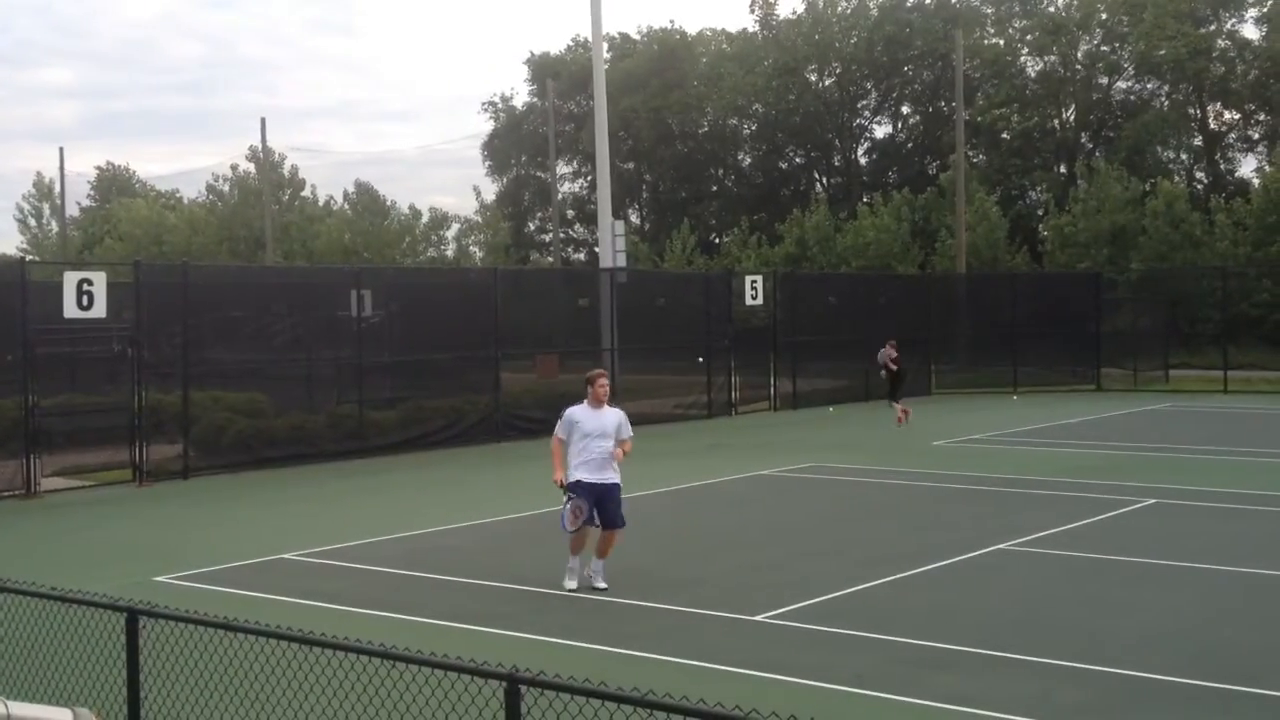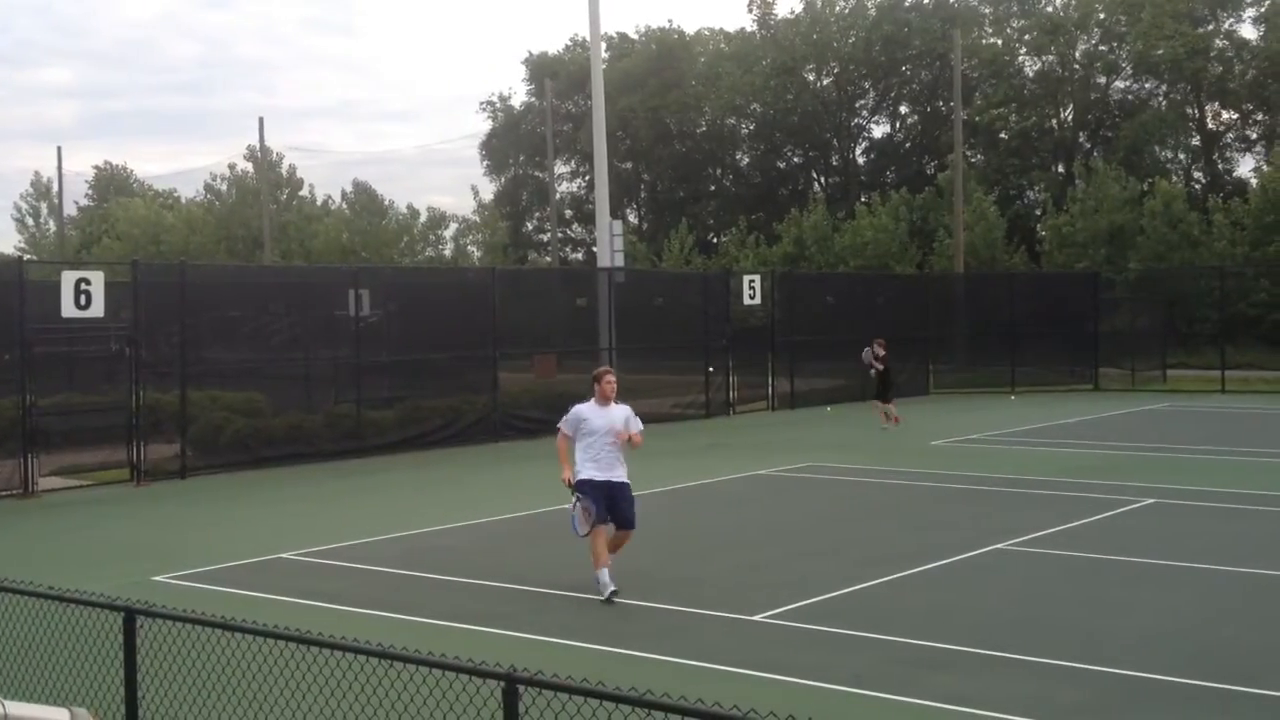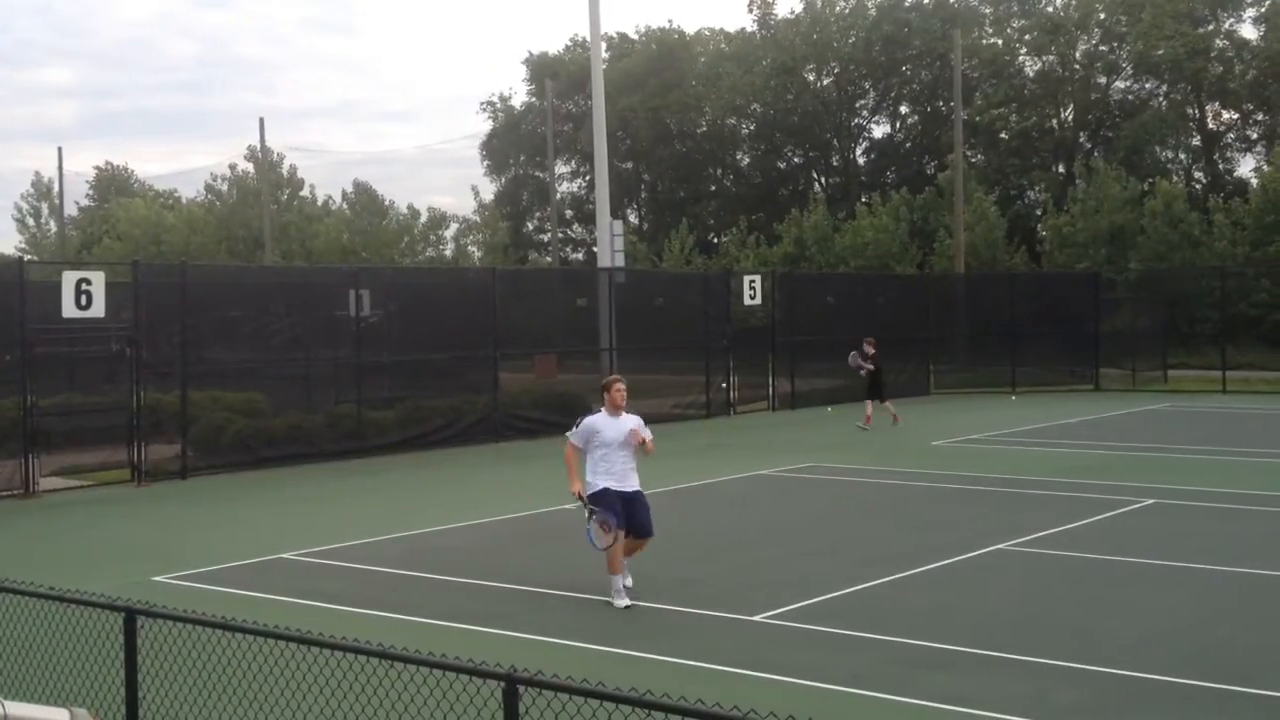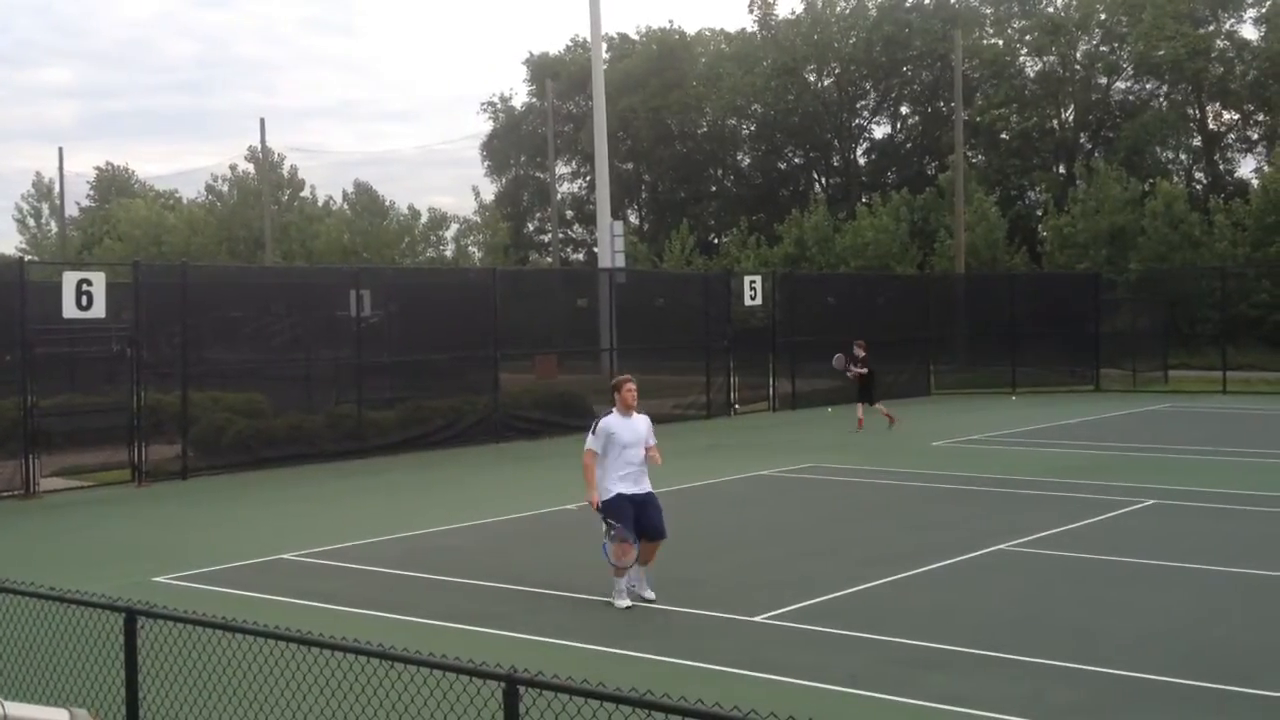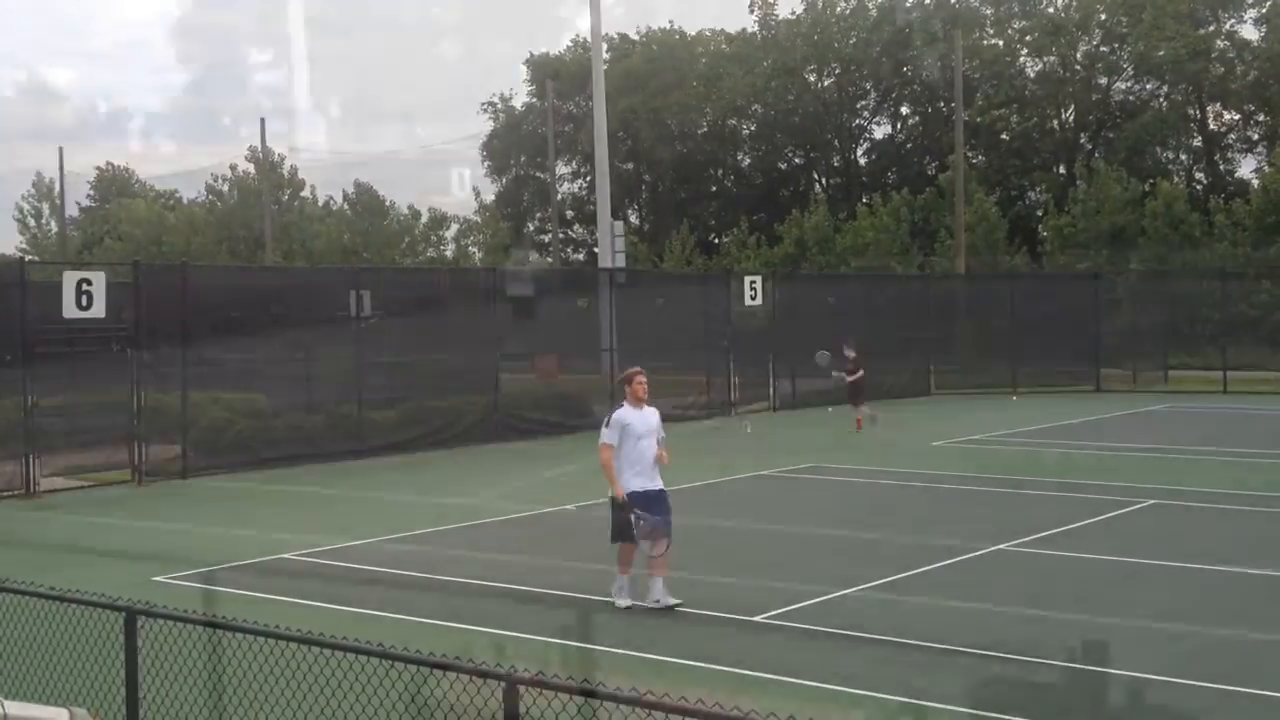
dt=0.1s
person 1, frame 1
left shoulder: (618, 415)
right shoulder: (573, 413)
left elbow: (627, 443)
right elbow: (557, 441)
left wrist: (621, 451)
right wrist: (558, 470)
left hip: (609, 480)
right hip: (580, 479)
left knee: (612, 529)
right knee: (582, 527)
left ankle: (595, 571)
right ankle: (573, 566)
person 1, frame 2
left shoulder: (625, 411)
right shoulder: (579, 411)
left elbow: (638, 440)
right elbow: (562, 438)
left wrist: (628, 437)
right wrist: (566, 468)
left hip: (618, 478)
right hip: (588, 478)
left knee: (626, 528)
right knee: (598, 526)
left ankle: (605, 560)
right ankle: (604, 583)
person 1, frame 3
left shoulder: (634, 421)
right shoulder: (590, 421)
left elbow: (649, 449)
right elbow: (570, 449)
left wrist: (642, 441)
right wrist: (575, 481)
left hip: (631, 487)
right hip: (602, 488)
left knee: (643, 534)
right knee: (616, 535)
left ankle: (620, 563)
right ankle: (617, 591)
person 1, frame 4
left shoulder: (644, 420)
right shoulder: (604, 423)
left elbow: (651, 448)
right elbow: (589, 458)
left wrist: (654, 455)
right wrist: (592, 491)
left hip: (642, 490)
right hip: (614, 493)
left knee: (656, 536)
left ankle: (637, 578)
right ankle: (619, 590)
person 1, frame 5
left shoulder: (653, 413)
right shoulder: (617, 416)
right elbow: (606, 453)
left wrist: (662, 453)
right wrist: (616, 486)
left hip: (654, 487)
right hip: (627, 490)
right knee: (629, 541)
left ankle: (657, 594)
right ankle: (620, 589)
